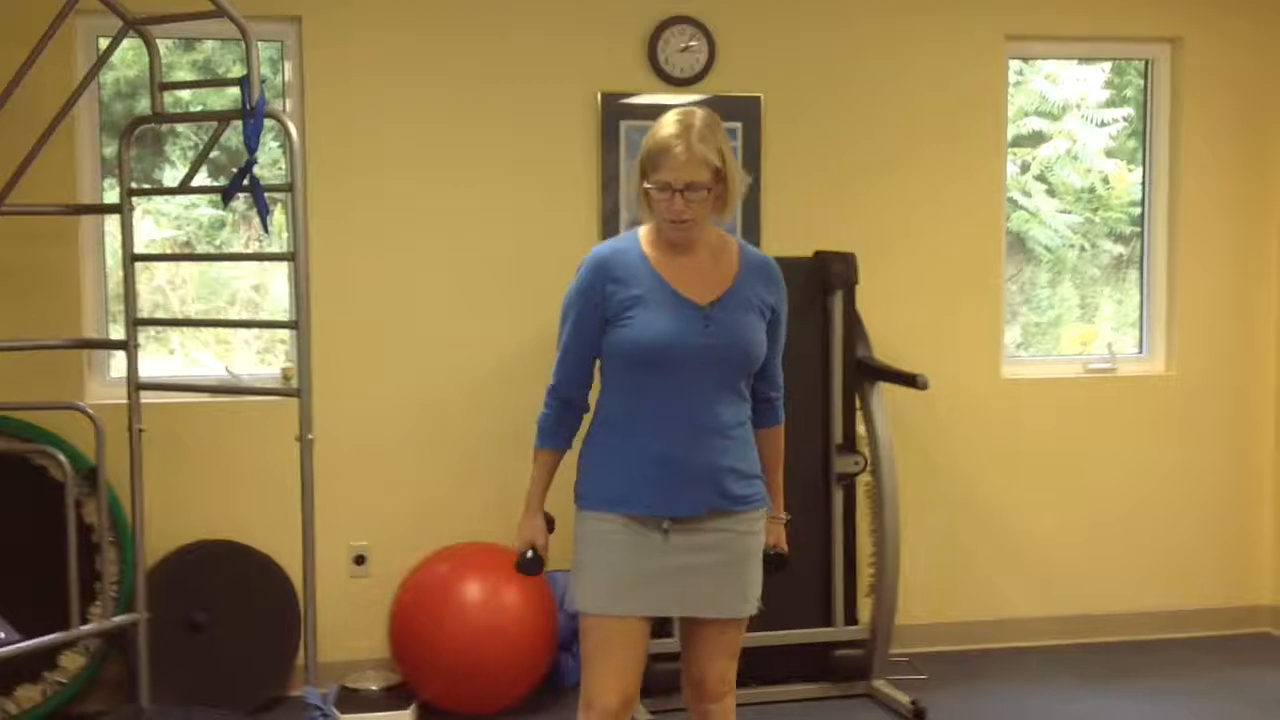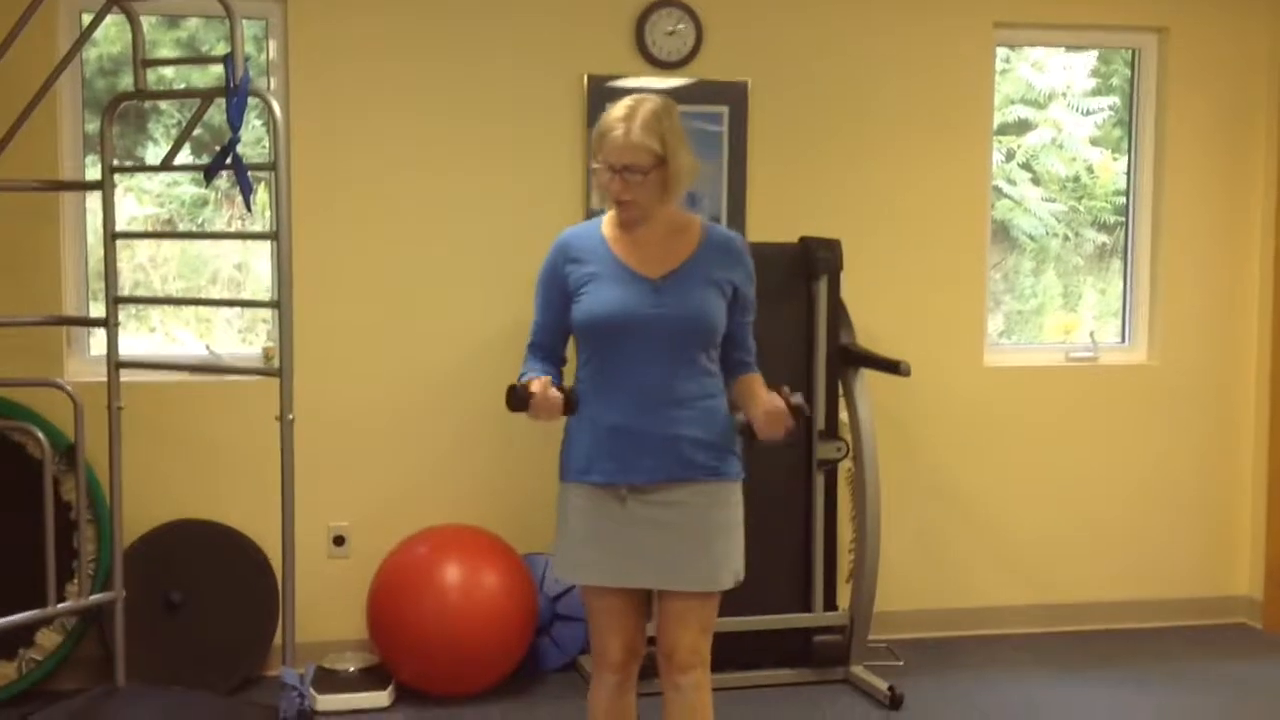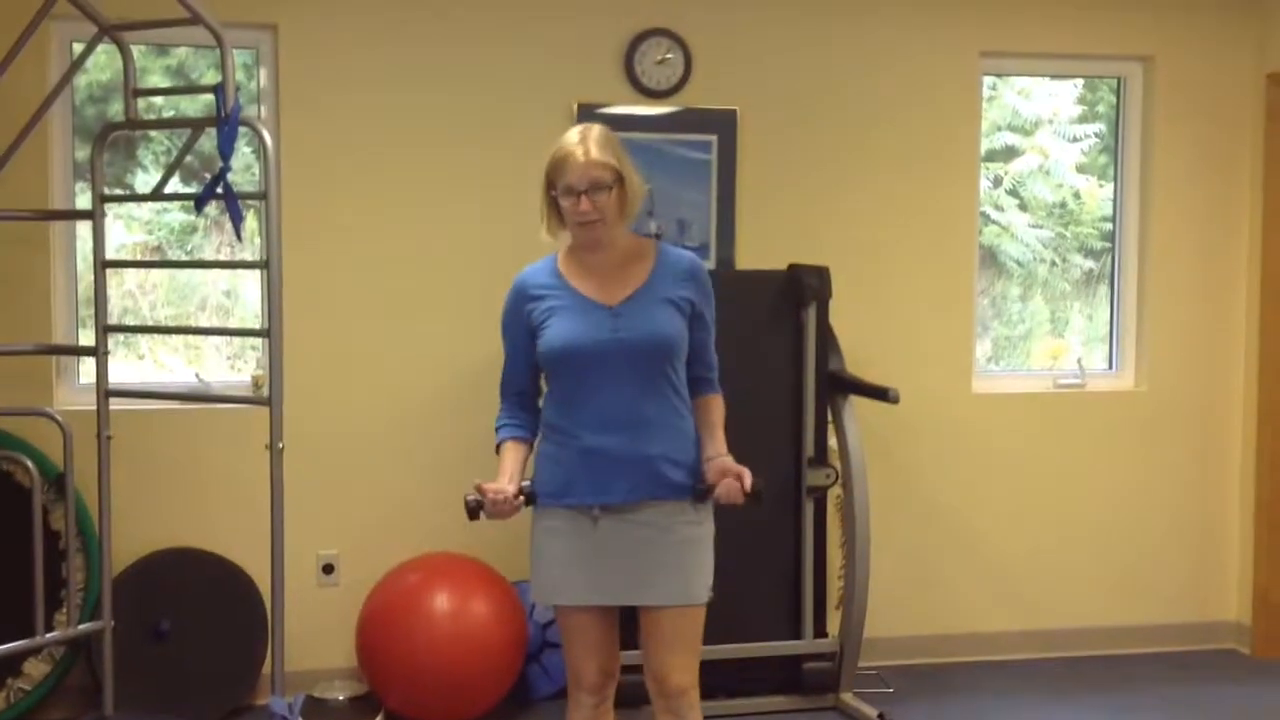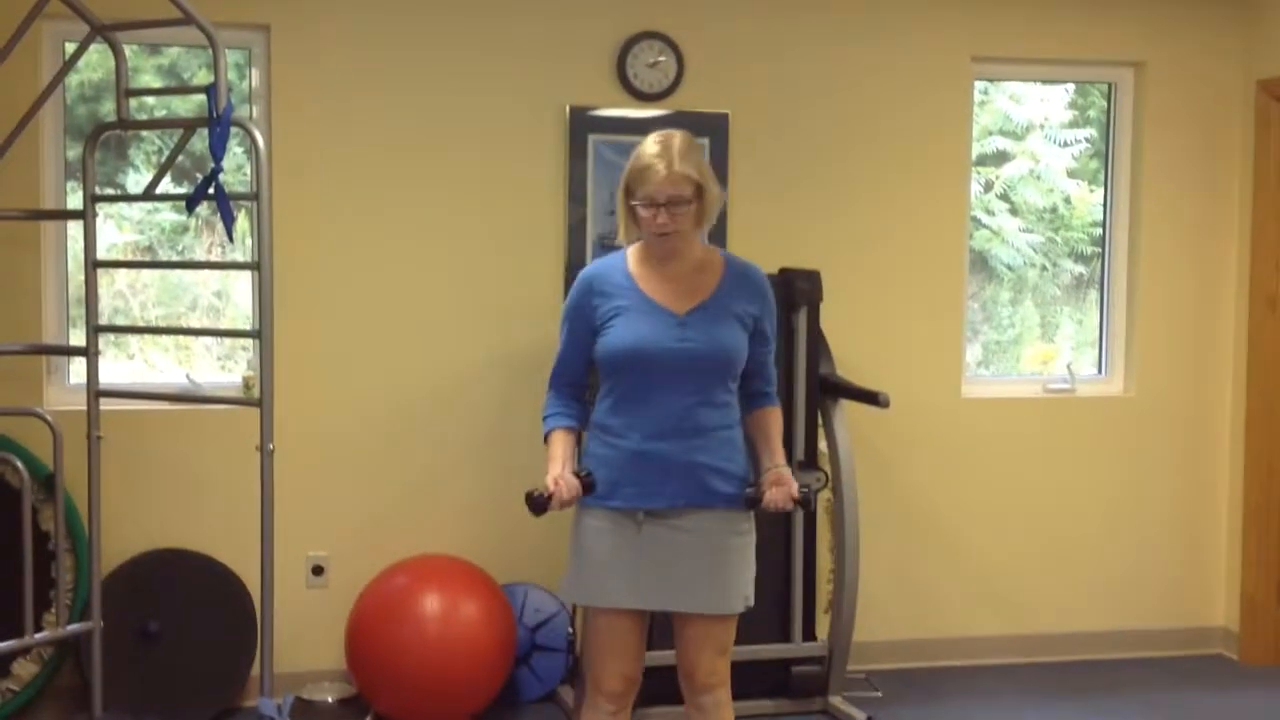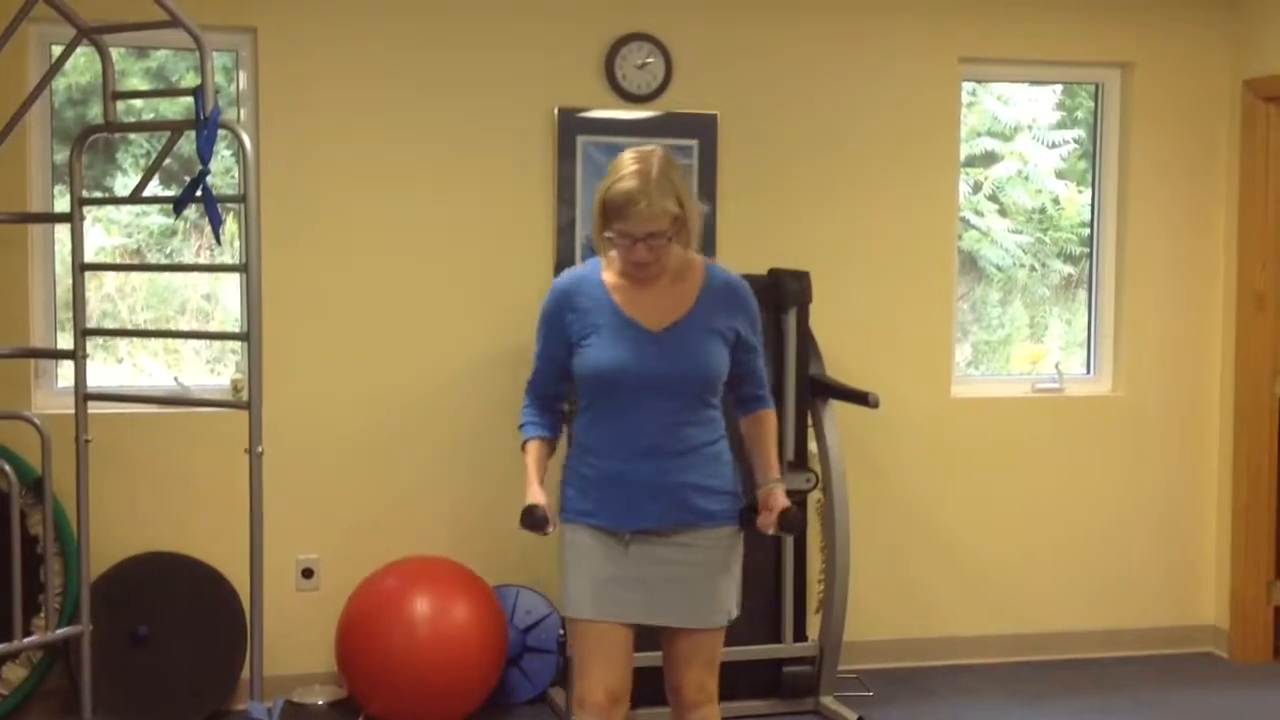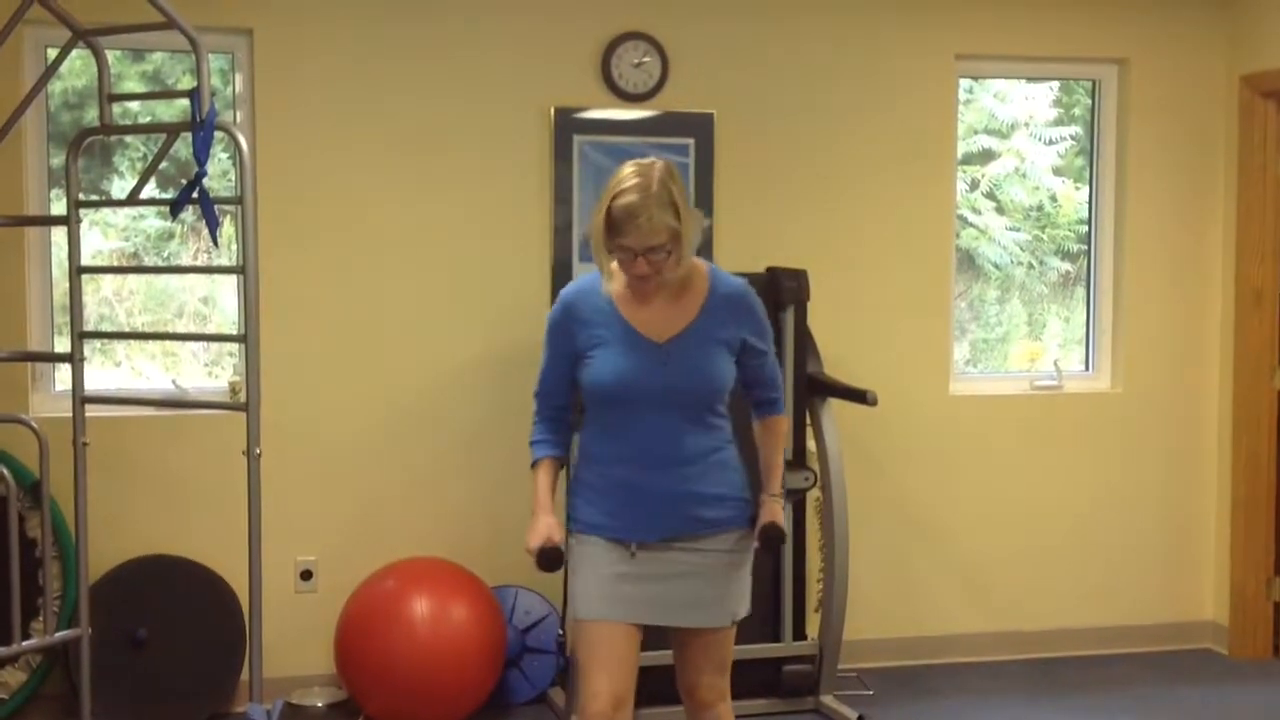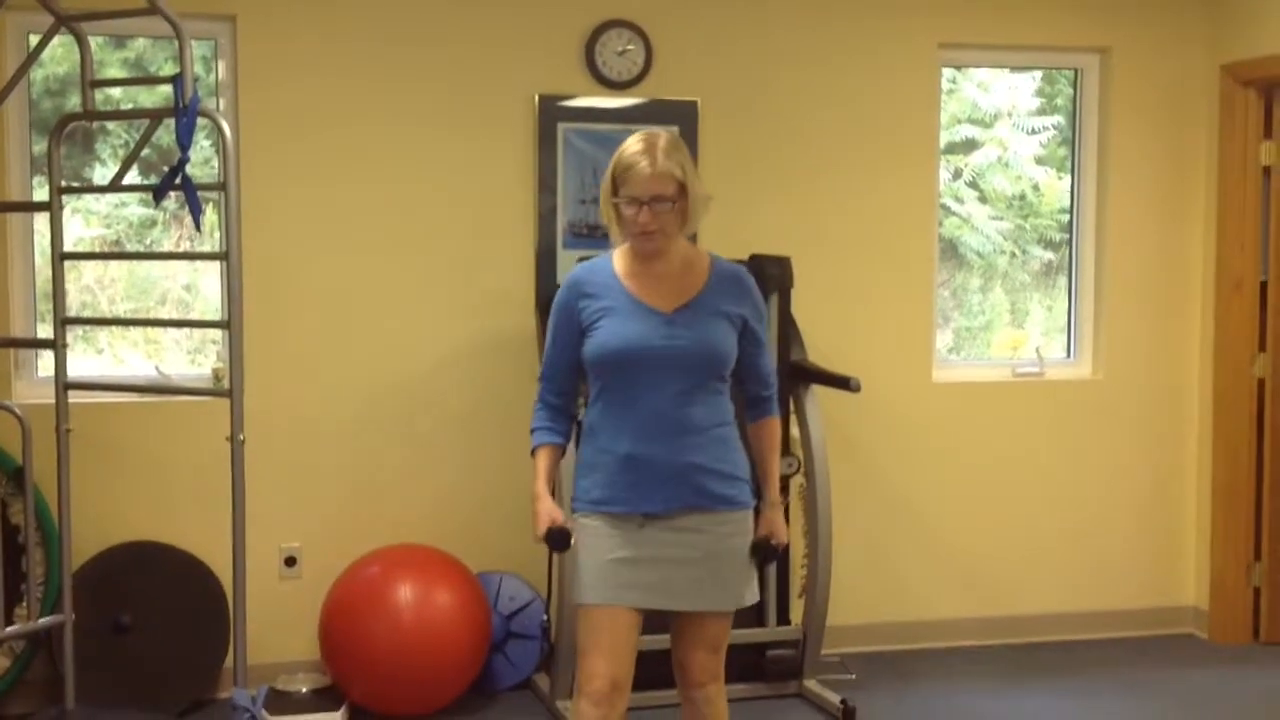
dt=0.7s
person 1, frame 1
left shoulder: (761, 276)
right shoulder: (608, 269)
left elbow: (767, 402)
right elbow: (566, 395)
left wrist: (775, 508)
right wrist: (533, 506)
left hip: (725, 515)
right hip: (622, 515)
person 1, frame 2
left shoulder: (725, 253)
right shoulder: (573, 251)
left elbow: (739, 361)
right elbow: (542, 352)
left wrist: (763, 407)
right wrist: (539, 391)
left hip: (698, 481)
right hip: (599, 482)
left knee: (686, 662)
right knee: (614, 660)
person 1, frame 3
left shoulder: (683, 274)
right shoulder: (532, 289)
left elbow: (704, 380)
right elbow: (518, 402)
left wrist: (717, 455)
right wrist: (508, 478)
left hip: (669, 502)
right hip: (572, 508)
person 1, frame 4
left shoulder: (747, 287)
right shoulder: (597, 284)
left elbow: (759, 393)
right elbow: (566, 391)
left wrist: (774, 464)
right wrist: (559, 466)
left hip: (713, 508)
right hip: (614, 507)
person 1, frame 5
left shoulder: (728, 296)
right shoulder: (572, 295)
left elbow: (752, 396)
right elbow: (543, 400)
left wrist: (769, 480)
right wrist: (534, 482)
left hip: (700, 523)
right hip: (599, 525)
person 1, frame 6
left shoulder: (734, 302)
right shoulder: (578, 305)
left elbow: (769, 400)
right elbow: (552, 415)
left wrist: (773, 492)
right wrist: (543, 507)
left hip: (710, 531)
right hip: (607, 532)
person 1, frame 7
left shoulder: (733, 287)
right shoulder: (584, 287)
left elbow: (761, 400)
right elbow: (554, 403)
left wrist: (772, 500)
right wrist: (543, 491)
left hip: (713, 509)
right hip: (610, 511)
